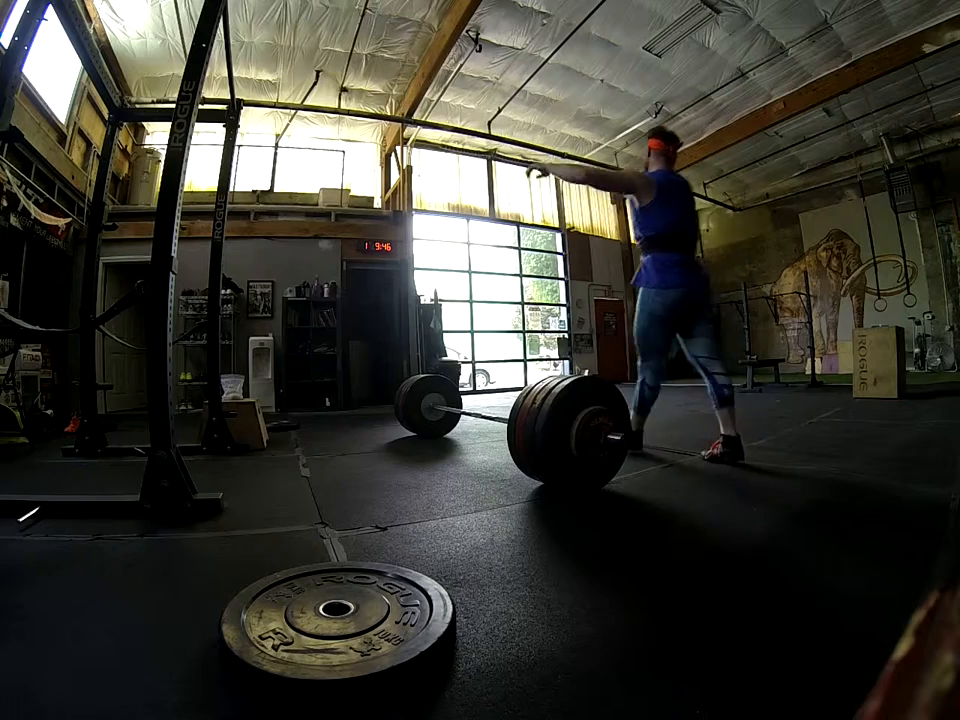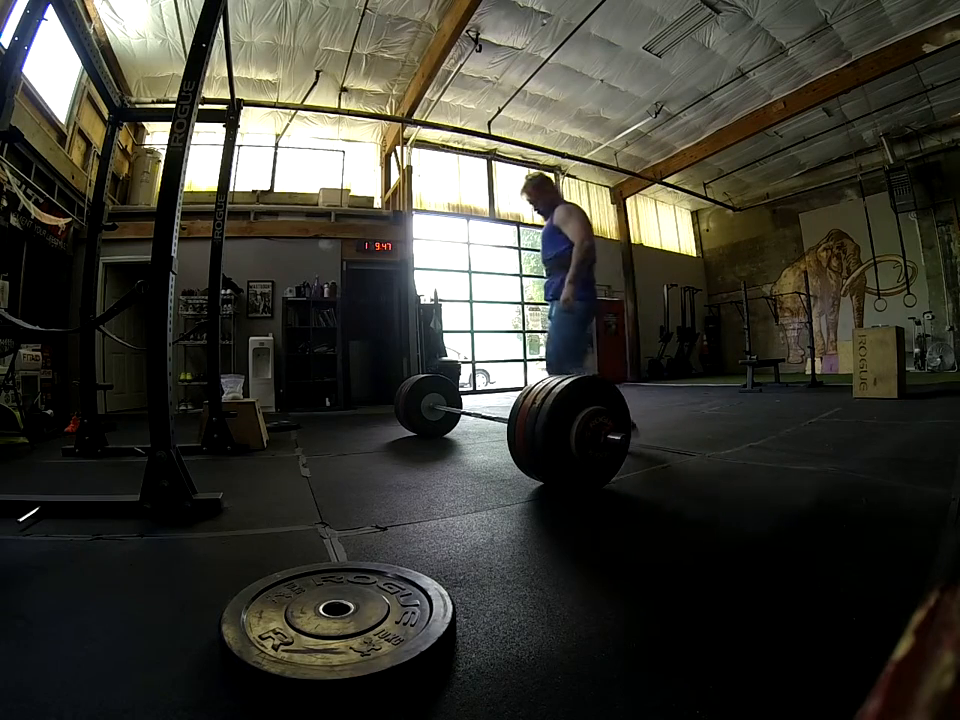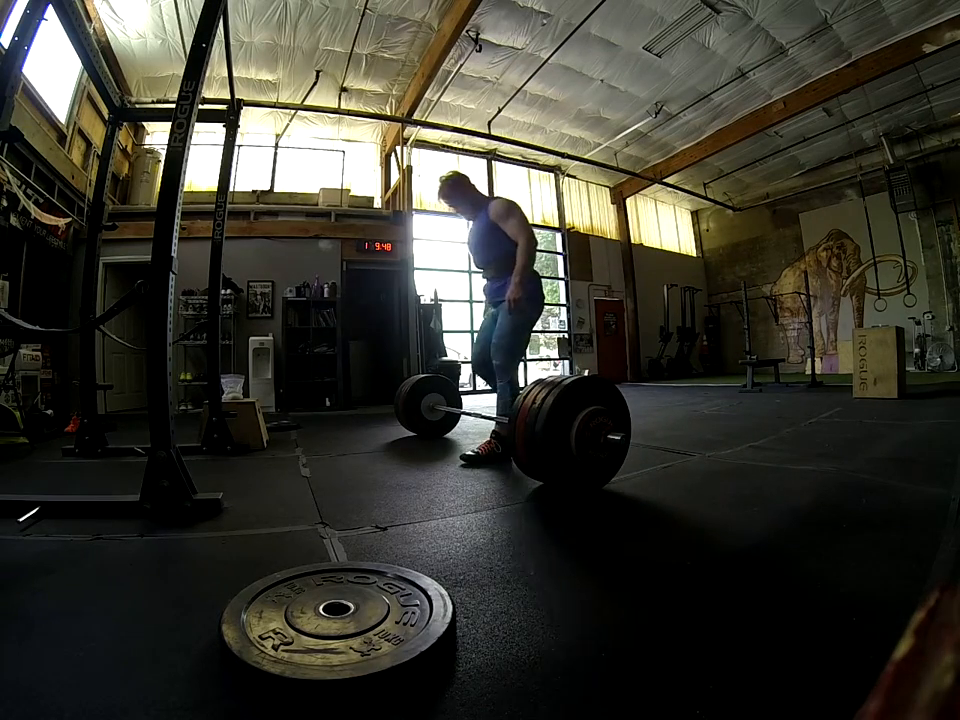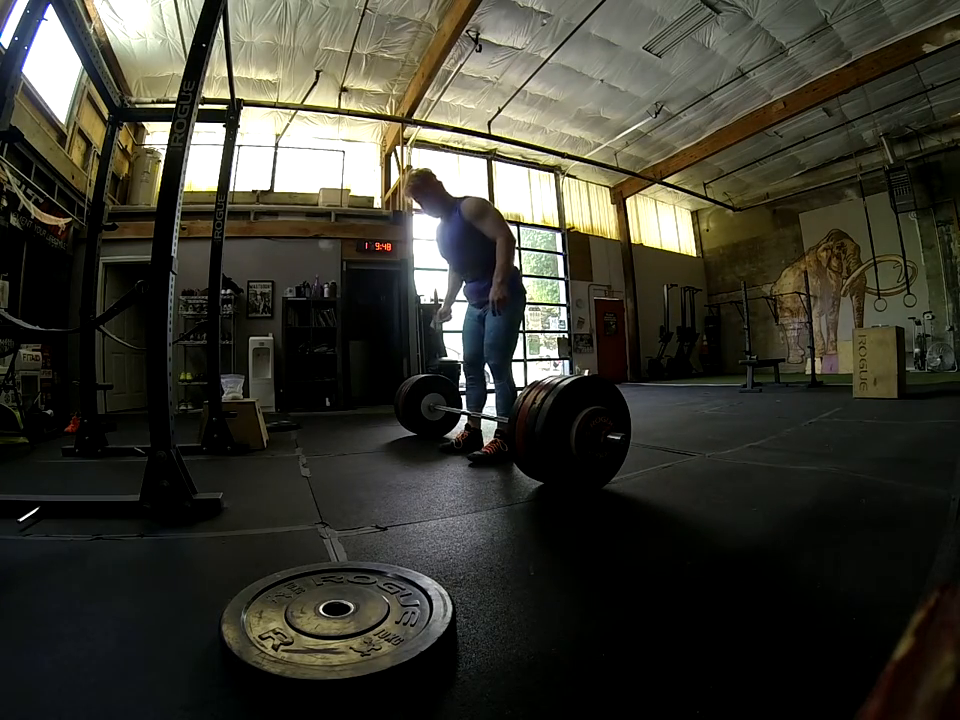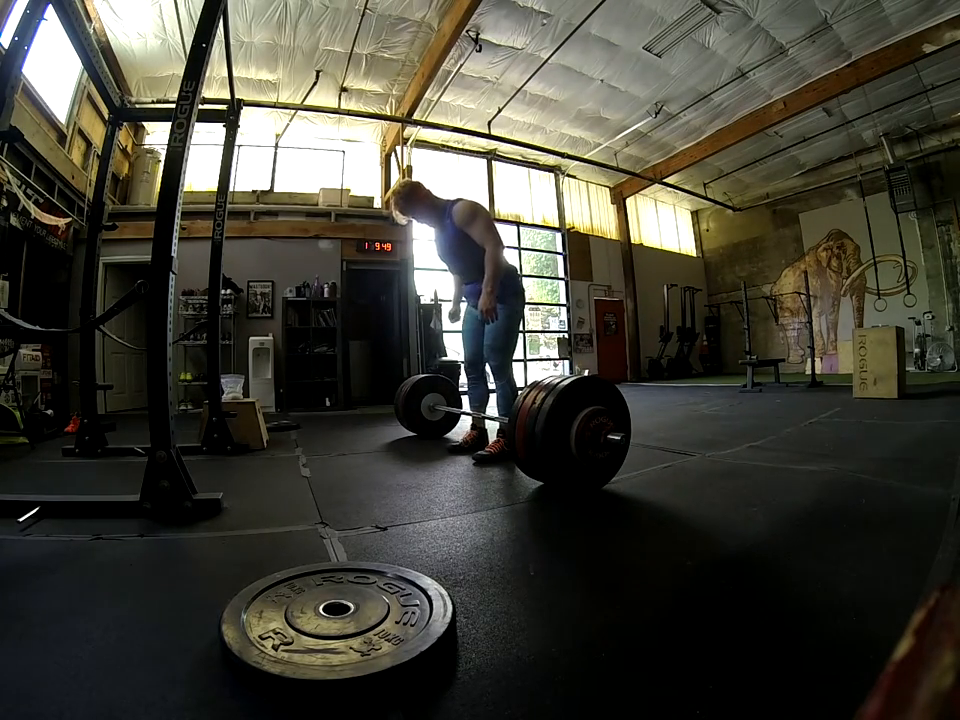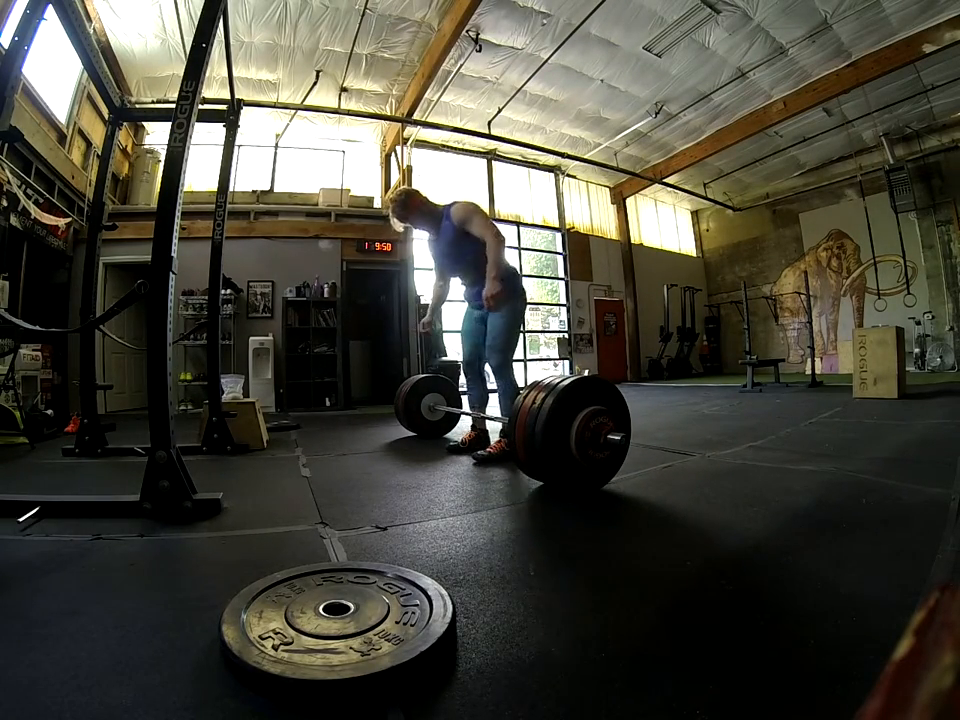
dt=0.7s
person 1, frame 1
left shoulder: (644, 183)
right shoulder: (682, 188)
left elbow: (585, 175)
left wrist: (545, 165)
left hip: (661, 282)
right hip: (693, 281)
left knee: (651, 363)
right knee: (707, 359)
left ankle: (633, 434)
right ankle: (730, 437)
person 1, frame 2
left shoulder: (565, 211)
right shoulder: (556, 221)
left elbow: (584, 243)
left wrist: (569, 286)
left hip: (572, 297)
right hip: (561, 298)
left knee: (561, 364)
right knee: (559, 363)
person 1, frame 3
left shoulder: (499, 207)
right shoulder: (477, 225)
left elbow: (527, 240)
left wrist: (518, 283)
right wrist: (487, 303)
left hip: (519, 297)
right hip: (499, 301)
left knee: (503, 365)
right knee: (480, 361)
left ankle: (502, 439)
person 1, frame 4
left shoulder: (471, 207)
right shoulder: (442, 229)
left elbow: (505, 238)
left wrist: (499, 283)
right wrist: (447, 302)
left hip: (503, 296)
right hip: (476, 302)
left knee: (497, 365)
right knee: (472, 365)
left ankle: (504, 439)
right ankle: (472, 431)
person 1, frame 5
left shoulder: (463, 210)
right shoulder: (439, 230)
left elbow: (494, 245)
left wrist: (489, 292)
right wrist: (456, 302)
left hip: (501, 296)
right hip: (475, 302)
left knee: (498, 365)
right knee: (472, 365)
left ankle: (506, 438)
right ankle: (478, 431)
person 1, frame 6
left shoulder: (460, 212)
right shoulder: (434, 240)
left elbow: (494, 238)
right elbow: (442, 279)
left wrist: (493, 281)
right wrist: (431, 314)
left hip: (504, 296)
right hip: (476, 303)
left knee: (499, 364)
right knee: (471, 365)
left ankle: (509, 438)
right ankle: (478, 431)
